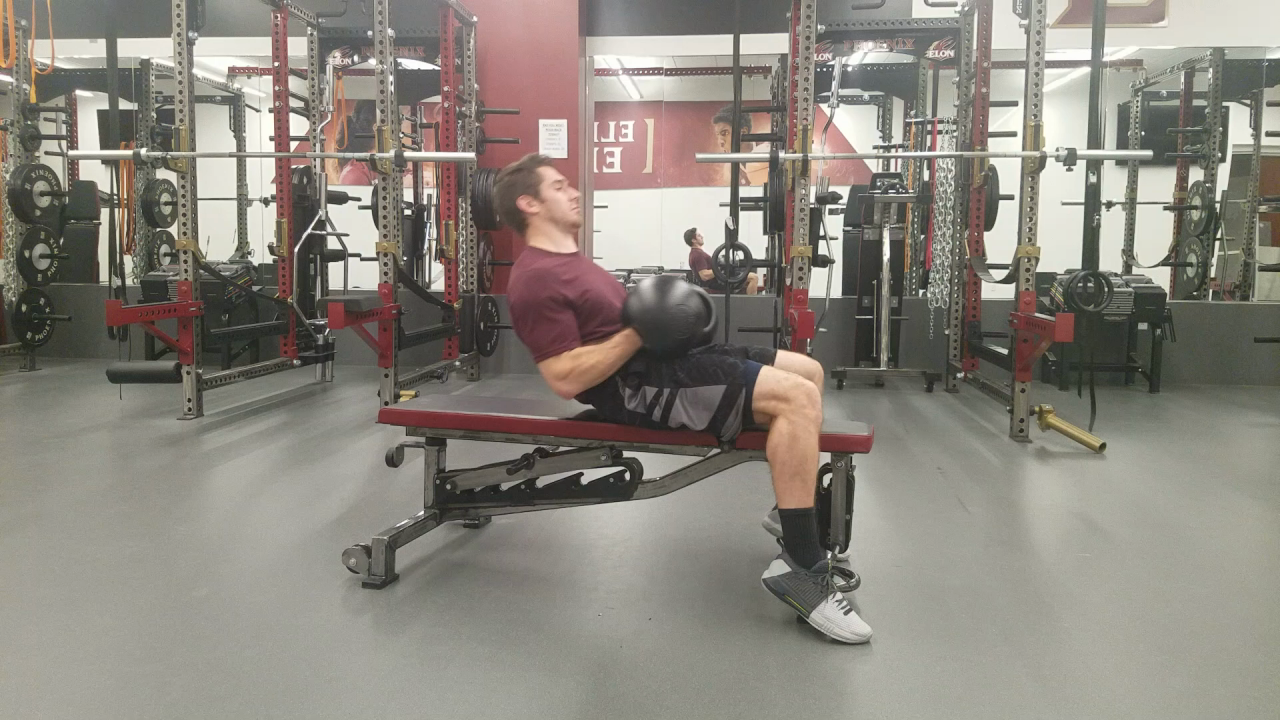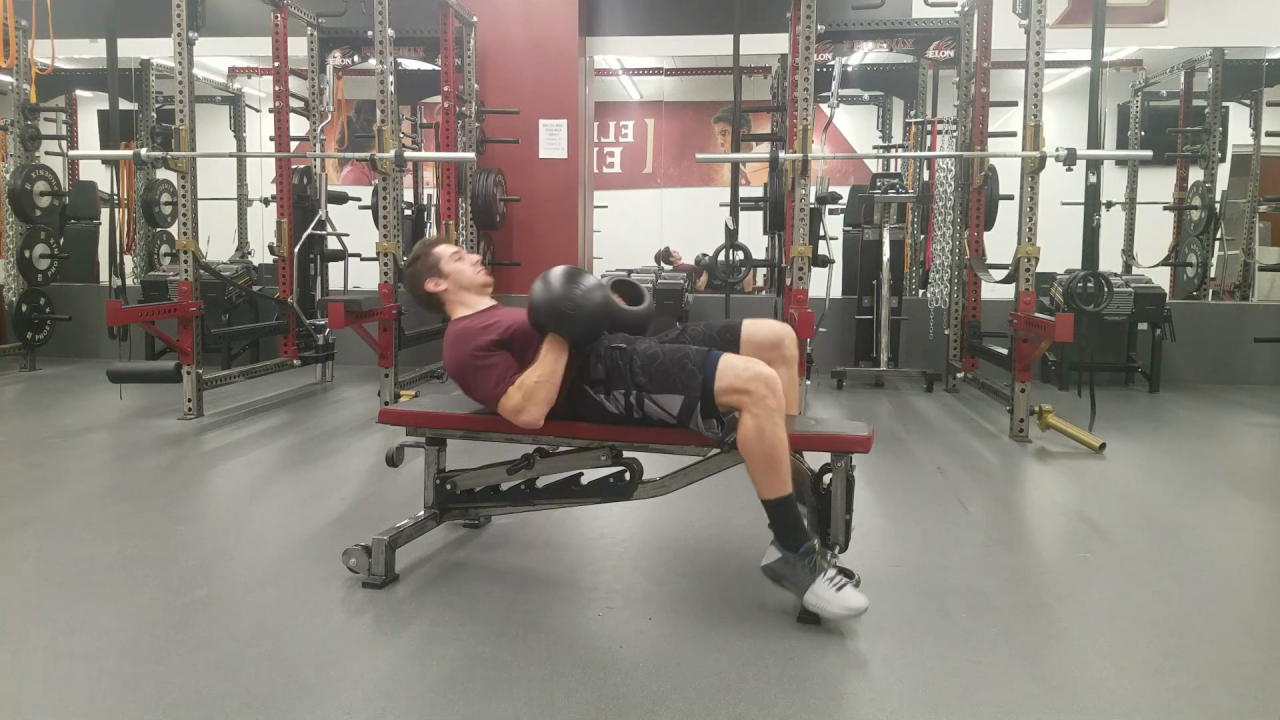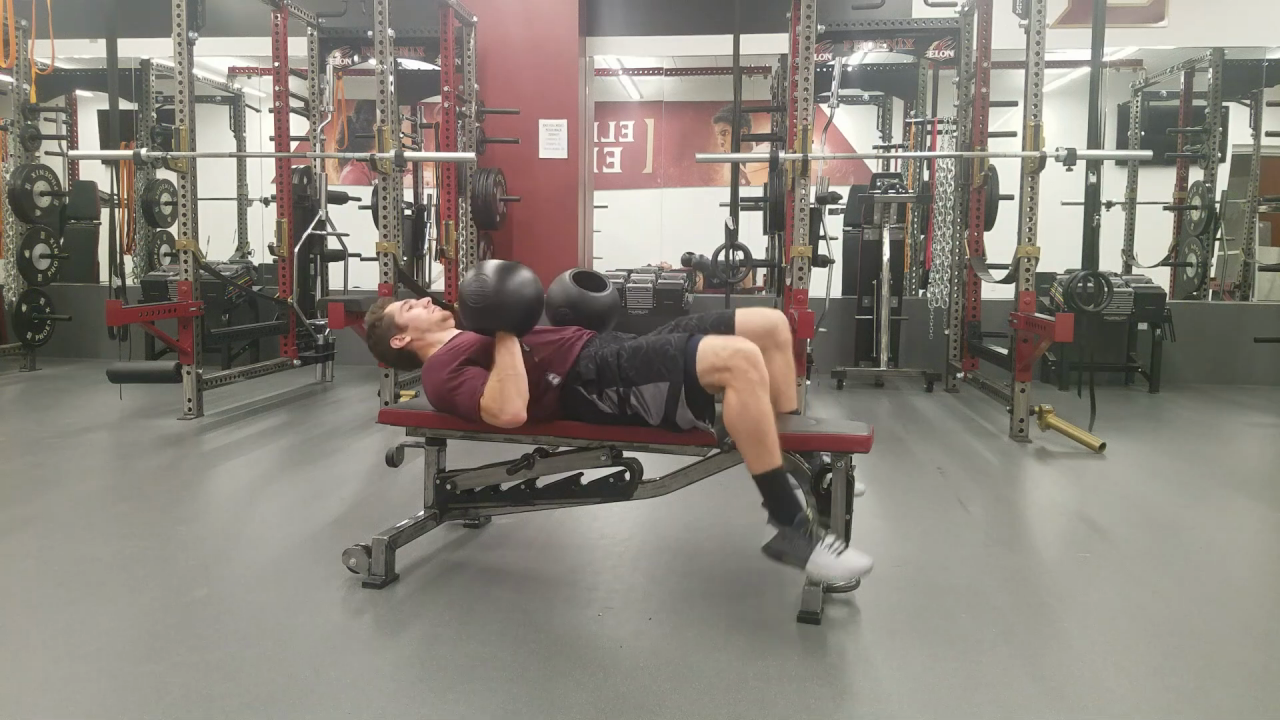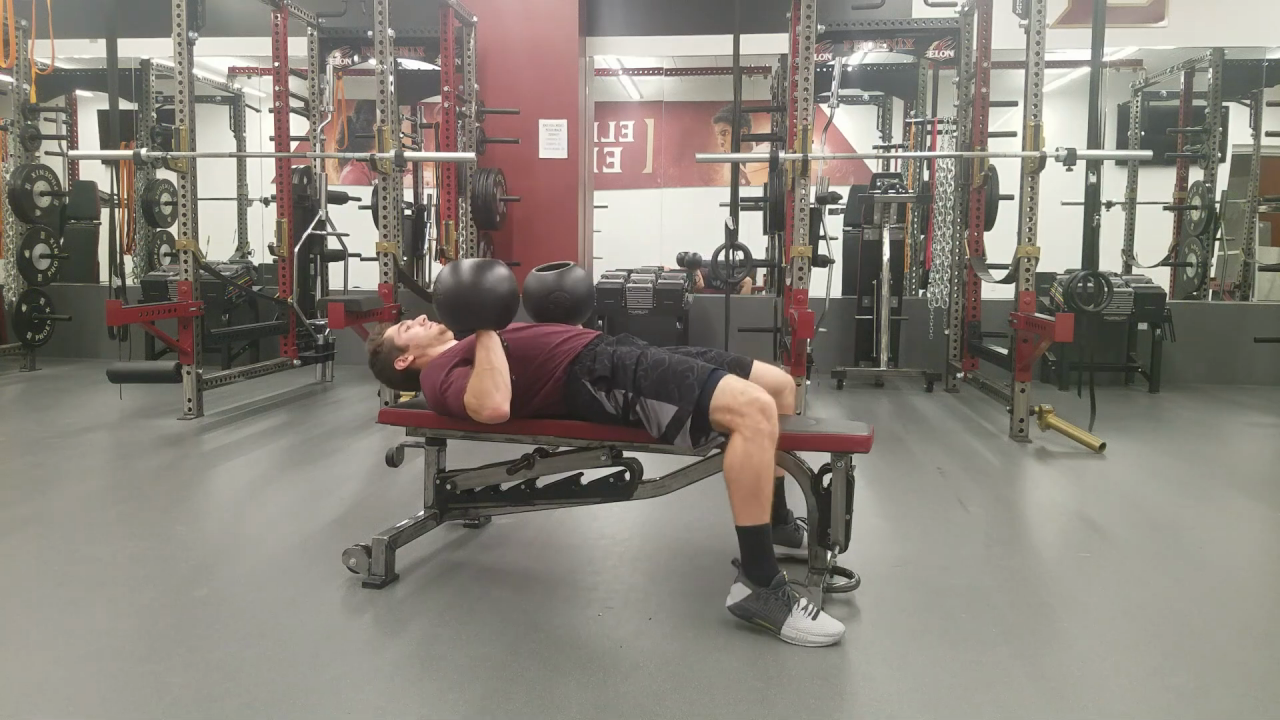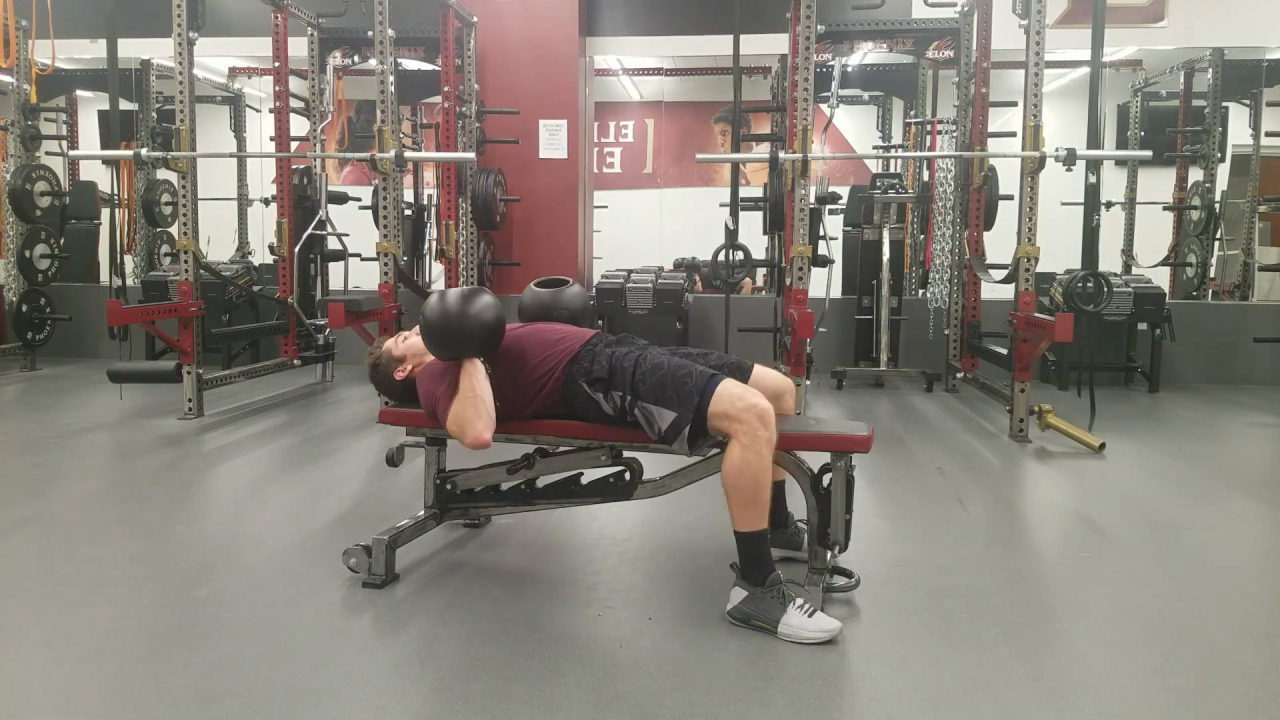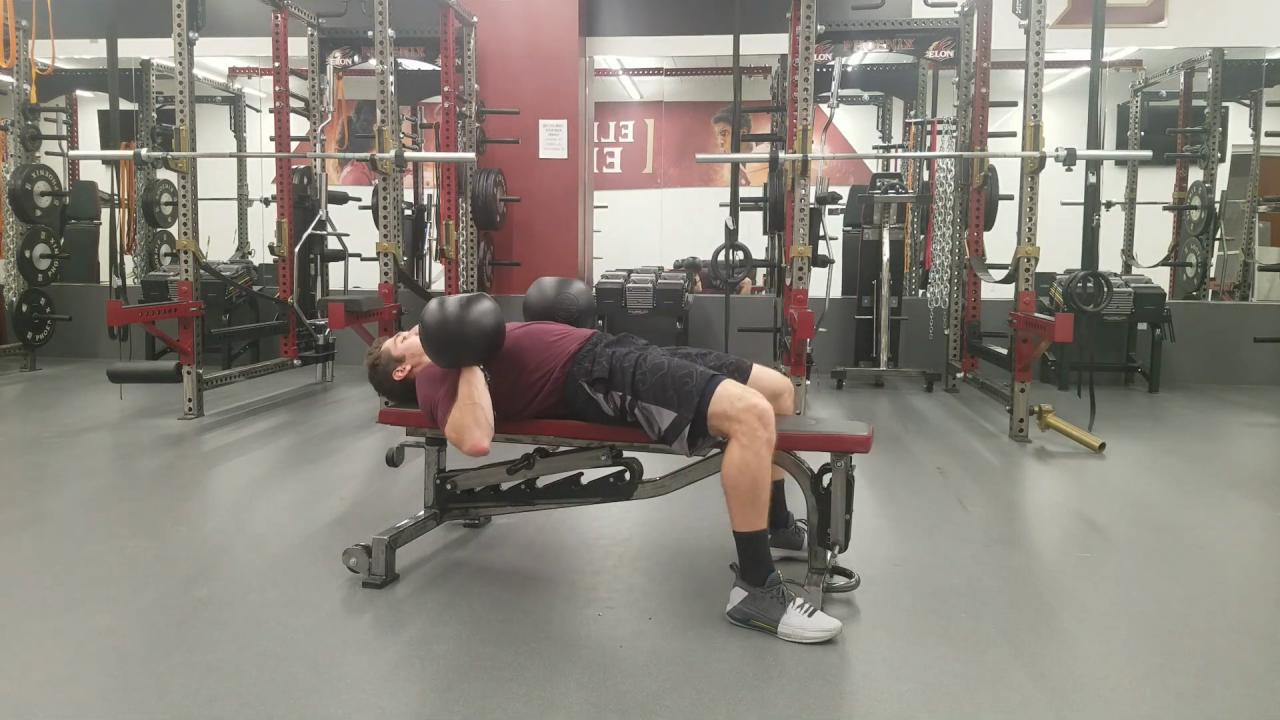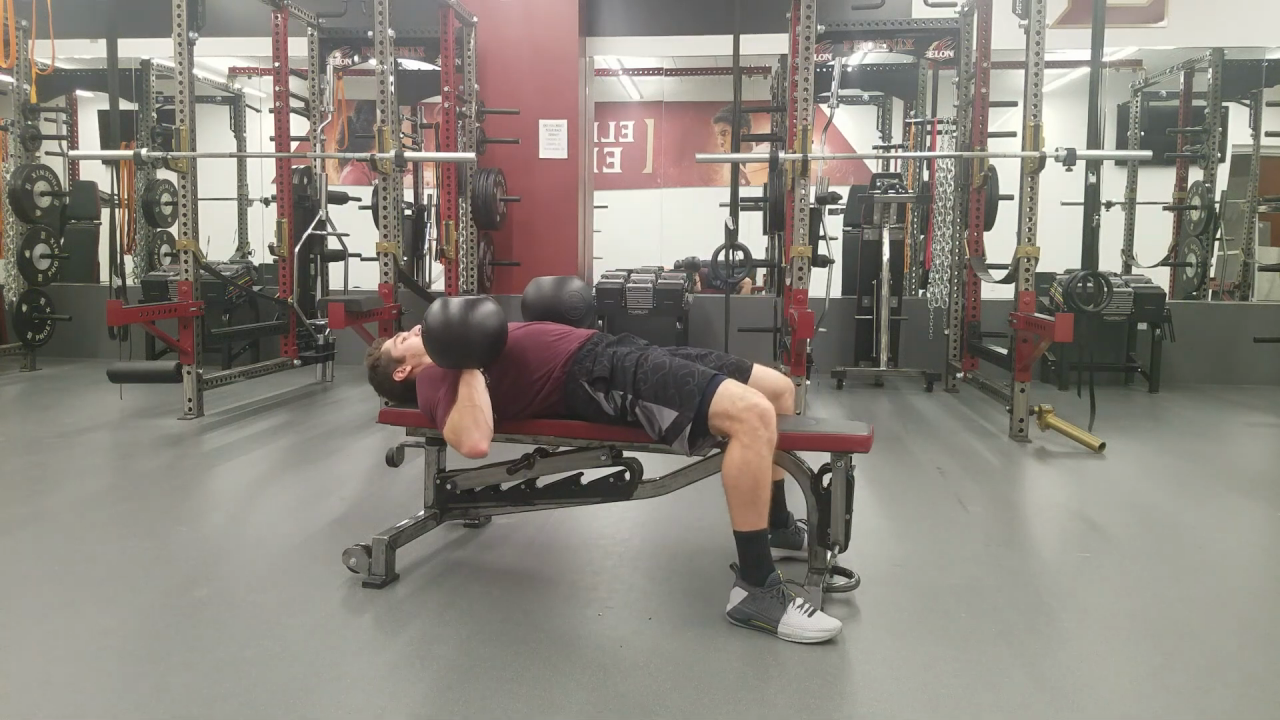
dt=0.4s
person 1, frame 1
left shoulder: (565, 258)
right shoulder: (534, 281)
right elbow: (567, 380)
right wrist: (638, 332)
left hip: (661, 354)
right hip: (639, 384)
left knee: (809, 374)
right knee: (797, 397)
left ankle: (793, 509)
right ankle: (802, 566)
person 1, frame 2
left shoulder: (492, 318)
right shoulder: (464, 345)
right elbow: (528, 412)
right wrist: (558, 335)
left hip: (624, 351)
right hip: (607, 382)
left knee: (777, 338)
right knee: (756, 384)
left ankle: (790, 486)
right ankle: (794, 550)
person 1, frame 3
left shoulder: (468, 343)
right shoulder: (444, 373)
right elbow: (512, 411)
right wrist: (505, 334)
left hip: (613, 349)
right hip: (597, 383)
left knee: (769, 324)
right knee: (741, 358)
right ankle: (790, 528)
person 1, frame 4
left shoulder: (466, 352)
right shoulder: (440, 372)
right elbow: (494, 407)
right wrist: (482, 327)
right hip: (600, 377)
left knee: (779, 386)
right knee: (753, 410)
left ankle: (777, 522)
right ankle: (759, 587)
person 1, frame 5
left shoulder: (456, 354)
right shoulder: (436, 376)
right elbow: (478, 433)
right wrist: (467, 351)
right hip: (598, 376)
left knee: (779, 391)
right knee: (752, 415)
left ankle: (779, 527)
right ankle: (756, 589)
person 1, frame 6
right shoulder: (435, 378)
right elbow: (476, 441)
right hip: (598, 377)
left knee: (777, 390)
right knee: (751, 416)
left ankle: (778, 527)
right ankle: (756, 589)
person 1, frame 7
right shoulder: (435, 378)
right elbow: (475, 443)
right wrist: (468, 361)
left knee: (778, 390)
right knee: (752, 415)
left ankle: (779, 526)
right ankle: (756, 589)
